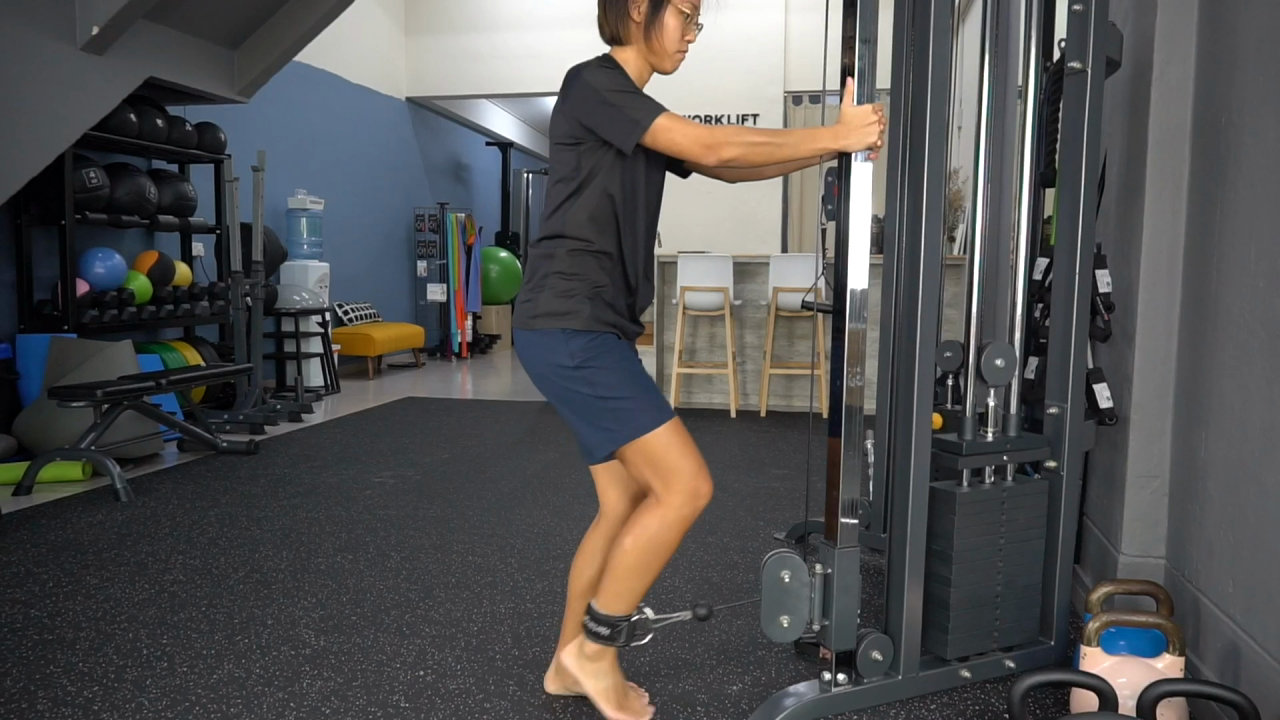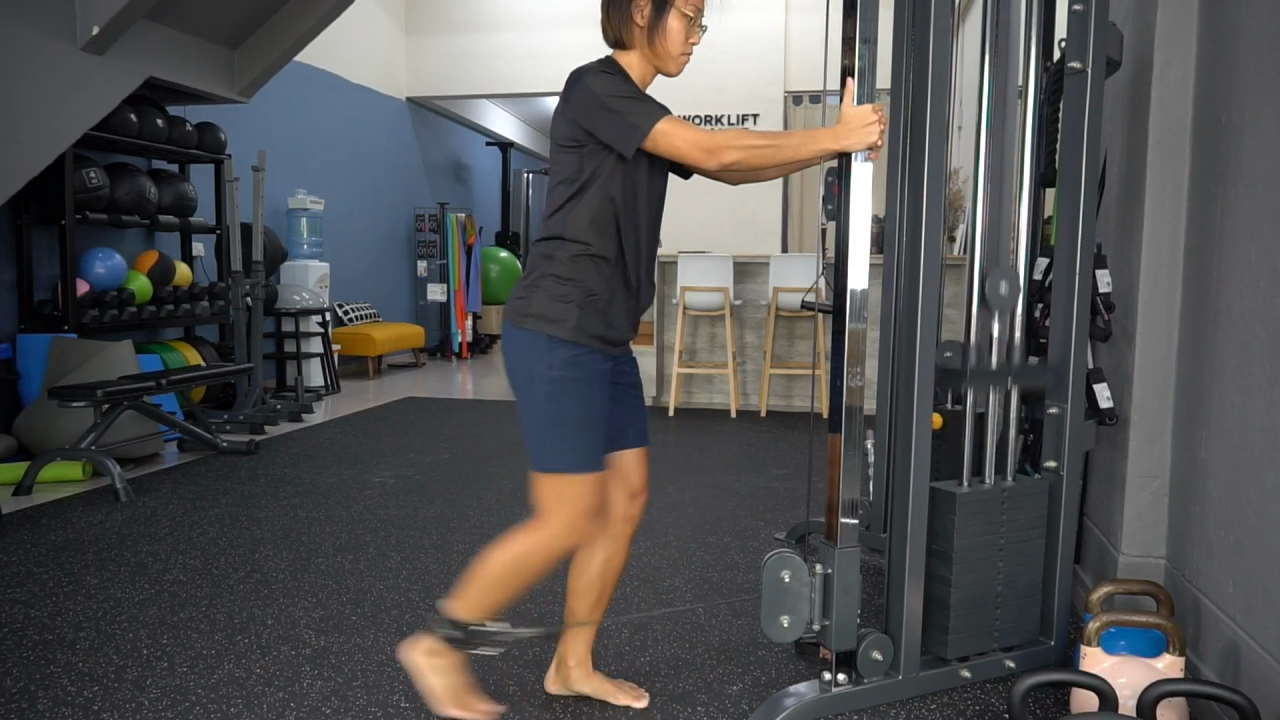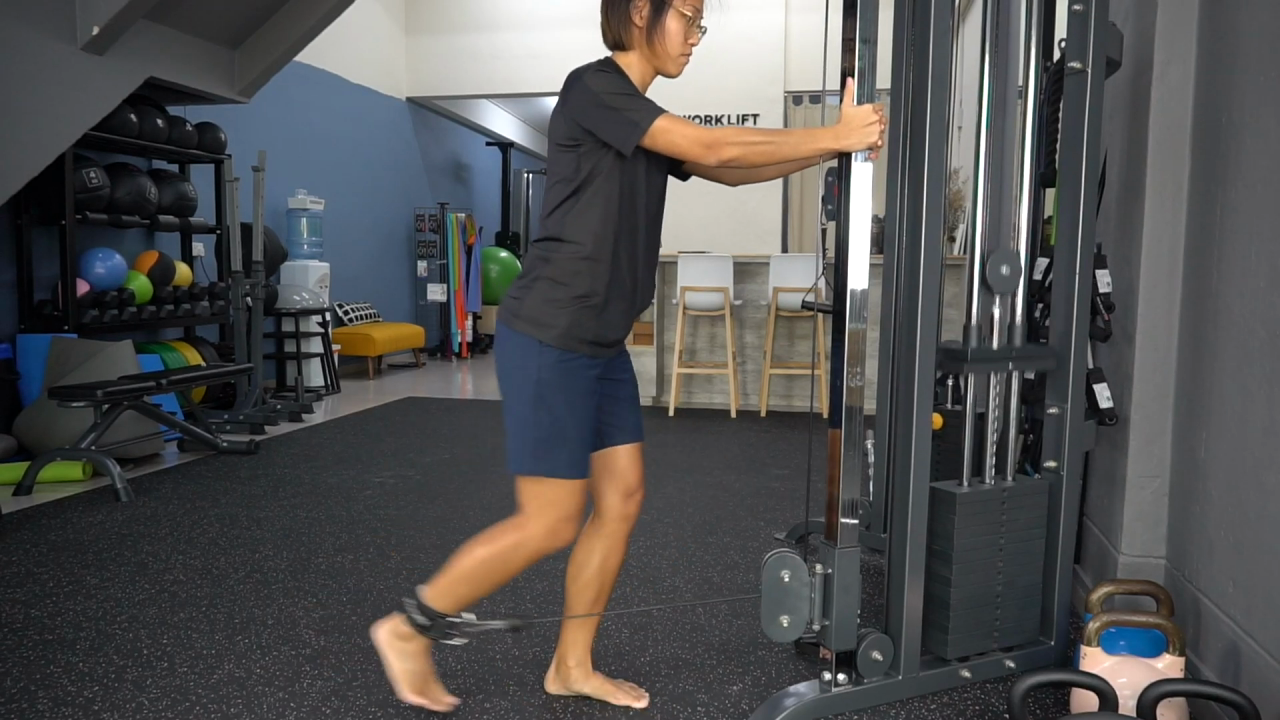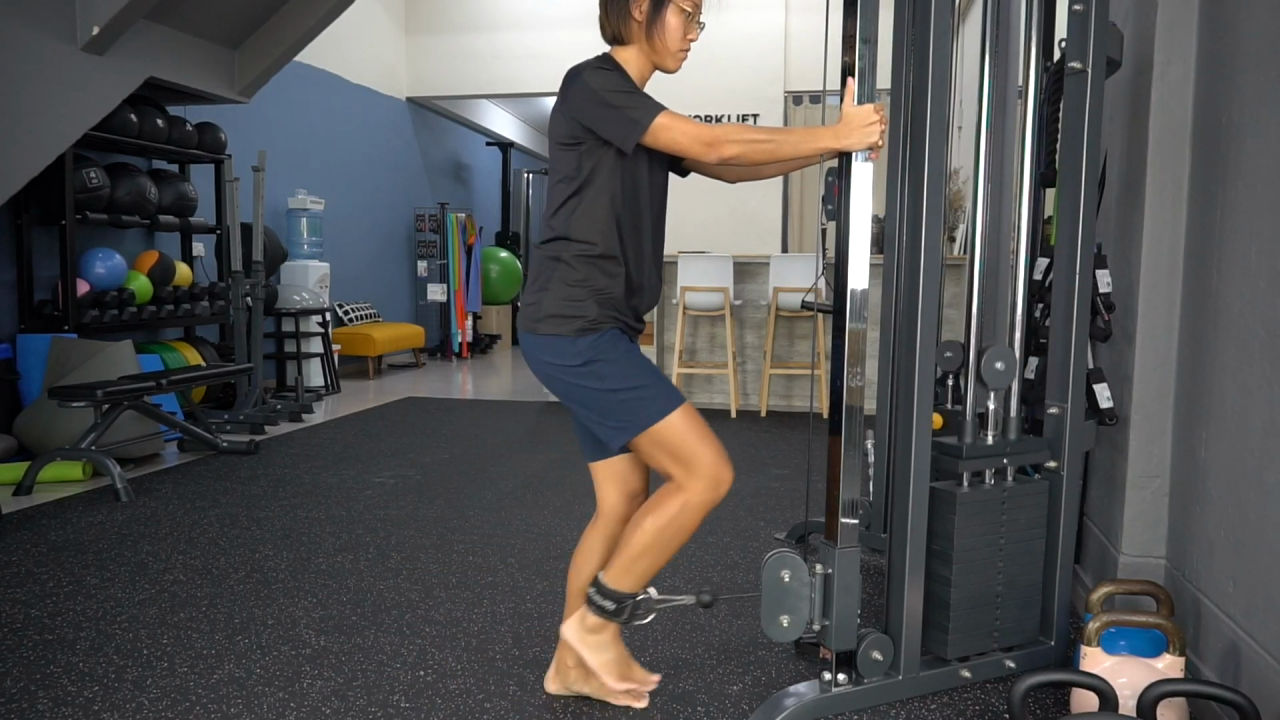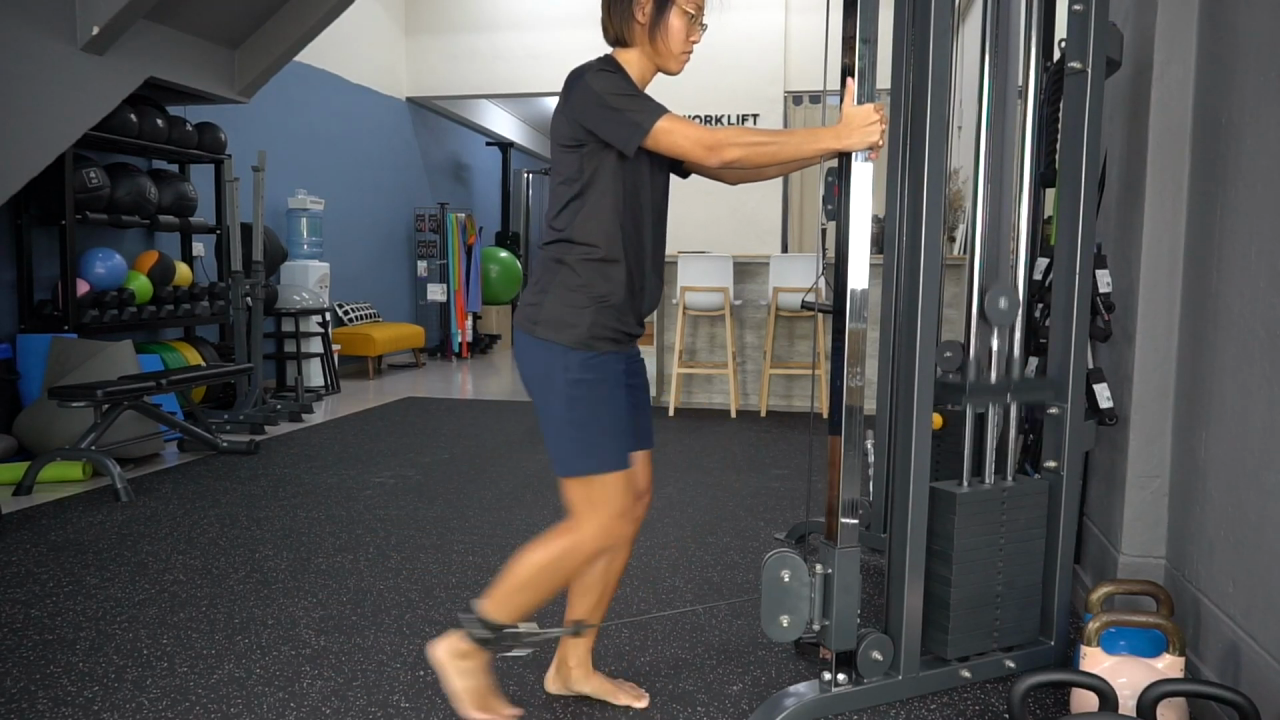
dt=0.7s
person 1, frame 1
left shoulder: (636, 111)
right shoulder: (591, 83)
left elbow: (725, 169)
right elbow: (711, 148)
left wrist: (838, 139)
right wrist: (835, 136)
left hip: (600, 330)
right hip: (567, 329)
left knee: (627, 503)
right knee: (685, 486)
right ankle: (596, 646)
person 1, frame 2
left shoulder: (637, 109)
right shoulder: (594, 87)
left elbow: (727, 169)
right elbow: (713, 151)
left wrist: (832, 142)
right wrist: (835, 138)
left hip: (601, 337)
right hip: (557, 334)
left knee: (625, 501)
right knee: (568, 522)
right ankle: (440, 644)
person 1, frame 3
left shoulder: (640, 115)
right shoulder: (593, 87)
left elbow: (726, 170)
right elbow: (711, 148)
left wrist: (828, 144)
right wrist: (835, 136)
left hip: (598, 339)
right hip: (550, 336)
left knee: (622, 497)
right knee: (548, 522)
left ankle: (573, 665)
right ankle: (410, 628)
person 1, frame 4
left shoulder: (642, 116)
right shoulder: (591, 84)
left elbow: (725, 167)
right elbow: (712, 146)
left wrist: (832, 143)
right wrist: (835, 136)
left hip: (600, 330)
right hip: (573, 328)
left knee: (627, 498)
right knee: (705, 474)
left ankle: (571, 666)
right ankle: (595, 618)
person 1, frame 5
left shoulder: (638, 108)
right shoulder: (593, 87)
left elbow: (728, 169)
right elbow: (714, 150)
left wrist: (827, 144)
right wrist: (833, 137)
left hip: (609, 337)
right hip: (568, 337)
left knee: (630, 502)
right knee: (601, 523)
right ankle: (465, 644)
